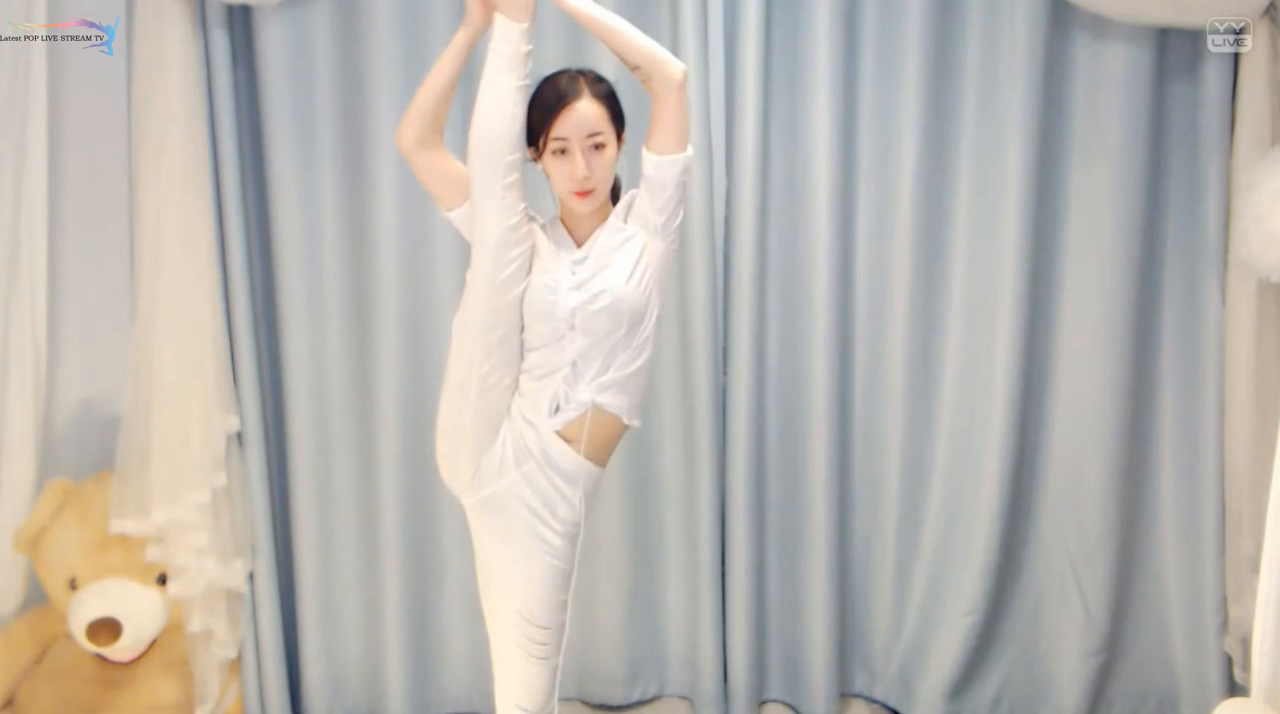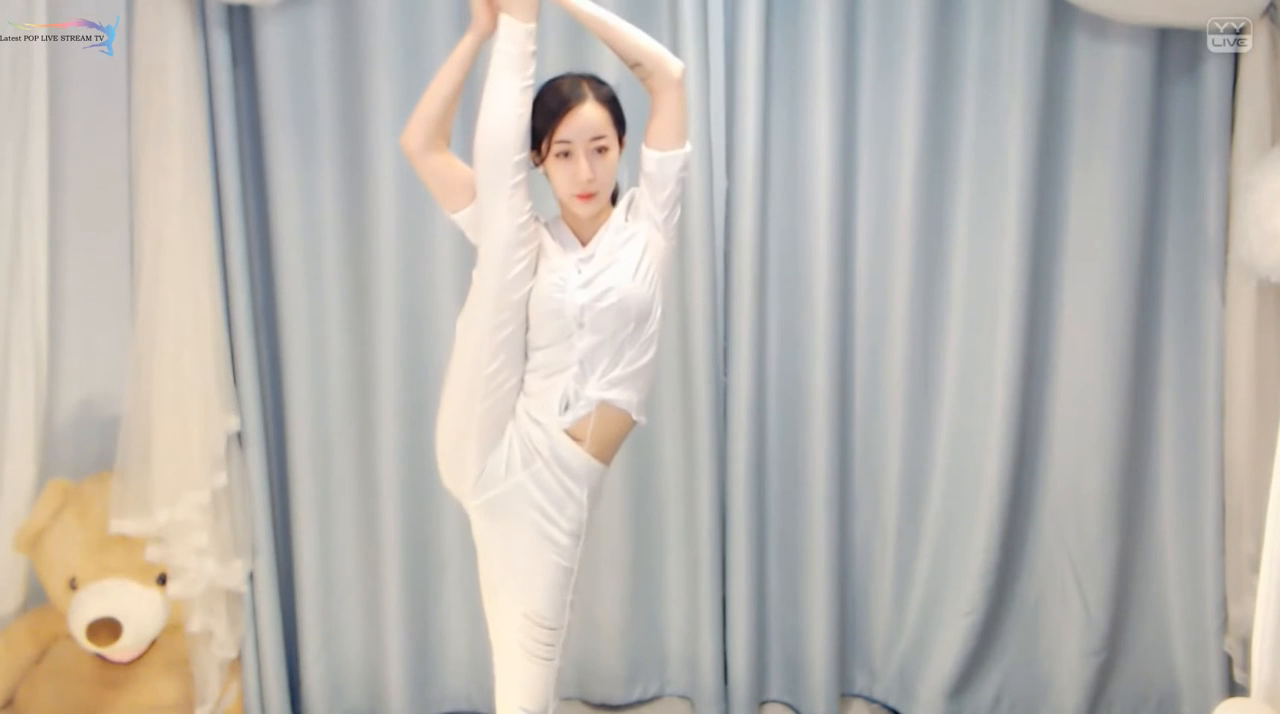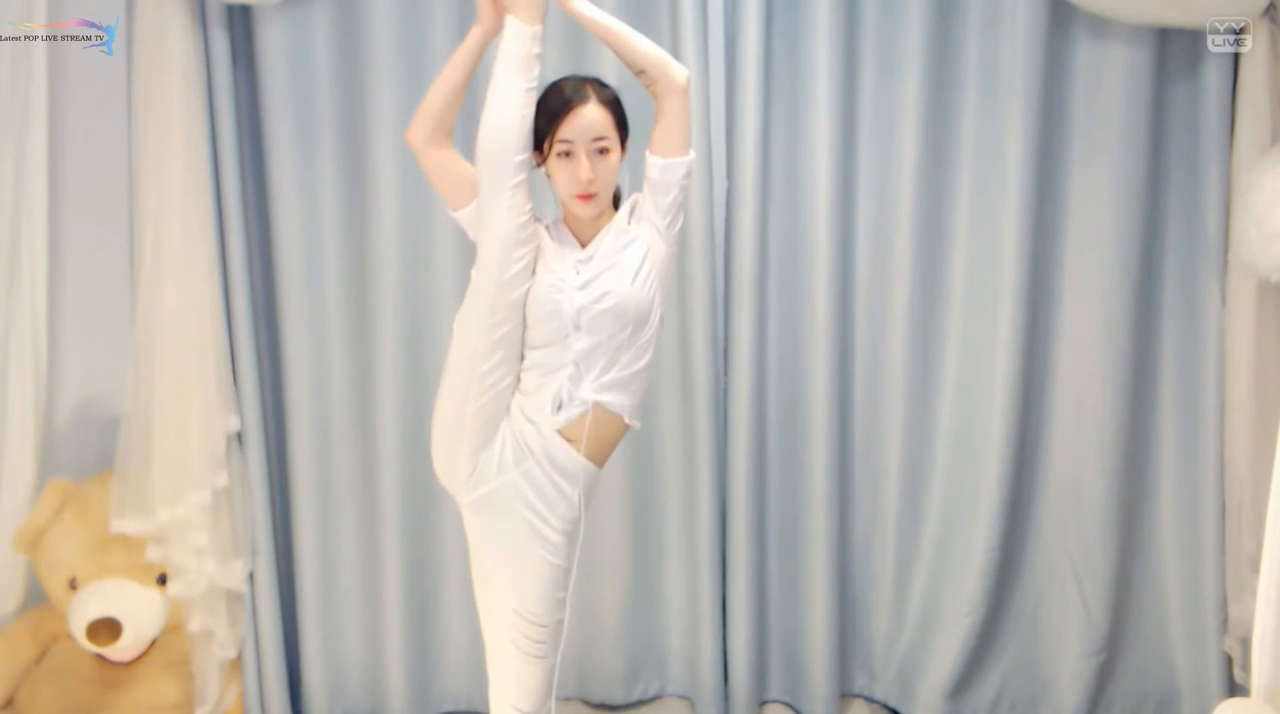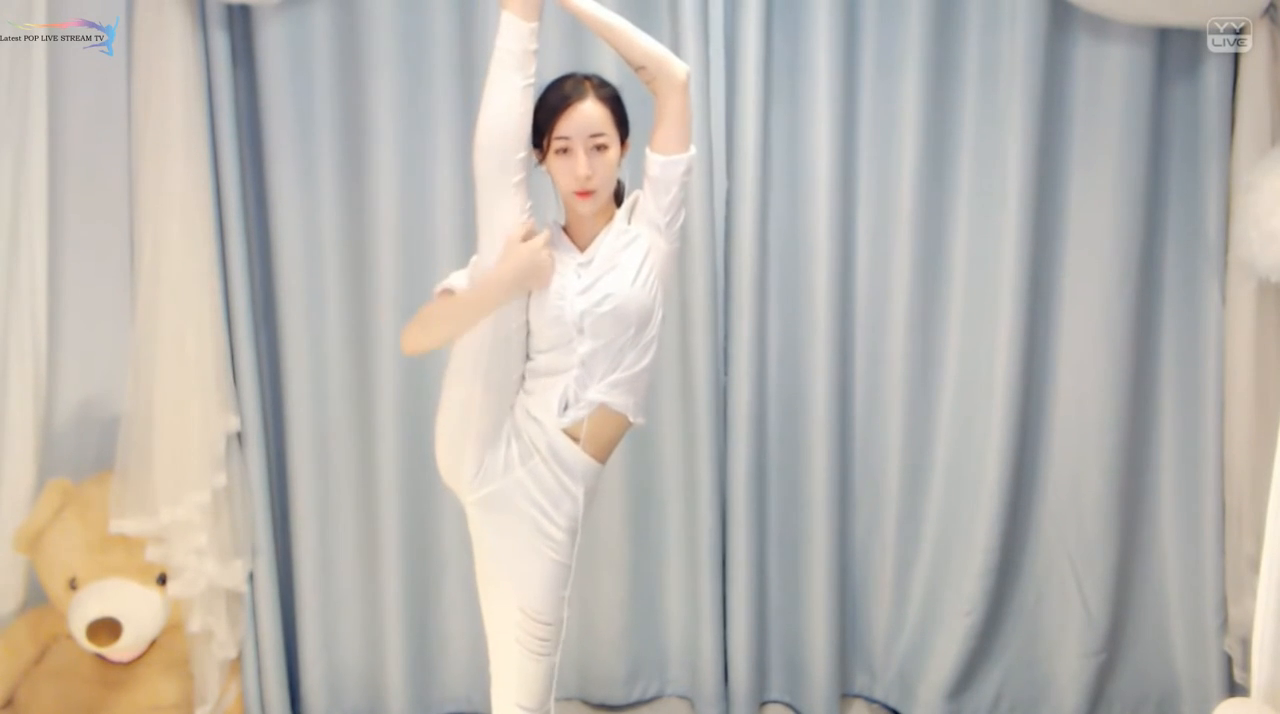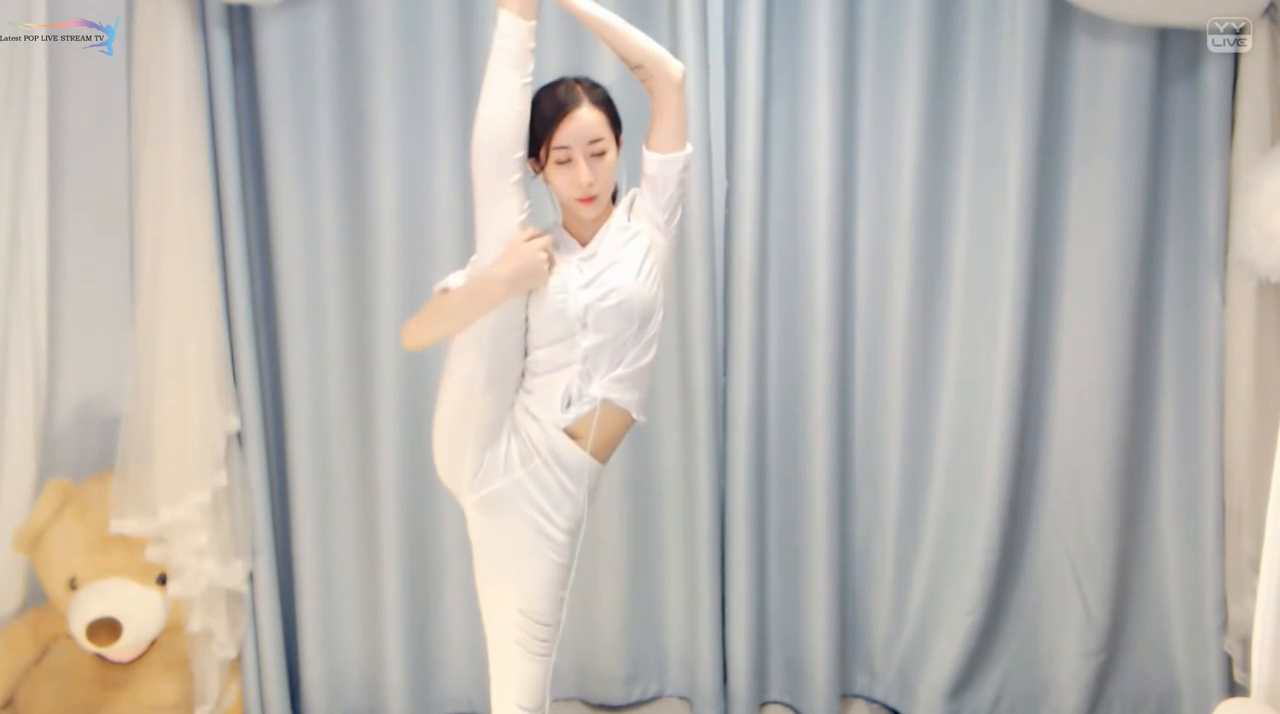
dt=1s
person 1, frame 1
left shoulder: (647, 224)
right shoulder: (523, 241)
left elbow: (668, 76)
right elbow: (416, 140)
left hip: (549, 483)
right hip: (490, 452)
person 1, frame 2
left shoulder: (647, 223)
right shoulder: (527, 243)
left elbow: (667, 74)
right elbow: (421, 145)
left hip: (557, 481)
right hip: (496, 453)
left knee: (534, 657)
person 1, frame 3
left shoulder: (649, 227)
right shoulder: (526, 245)
left elbow: (672, 82)
right elbow: (426, 140)
left hip: (549, 483)
right hip: (486, 450)
person 1, frame 4
left shoulder: (650, 226)
right shoulder: (528, 251)
left elbow: (671, 77)
right elbow: (413, 338)
right wrist: (500, 284)
left hip: (551, 483)
right hip: (490, 451)
person 1, frame 5
left shoulder: (648, 223)
right shoulder: (527, 249)
left elbow: (667, 74)
right elbow: (413, 335)
right wrist: (502, 282)
left hip: (550, 483)
right hip: (494, 455)
